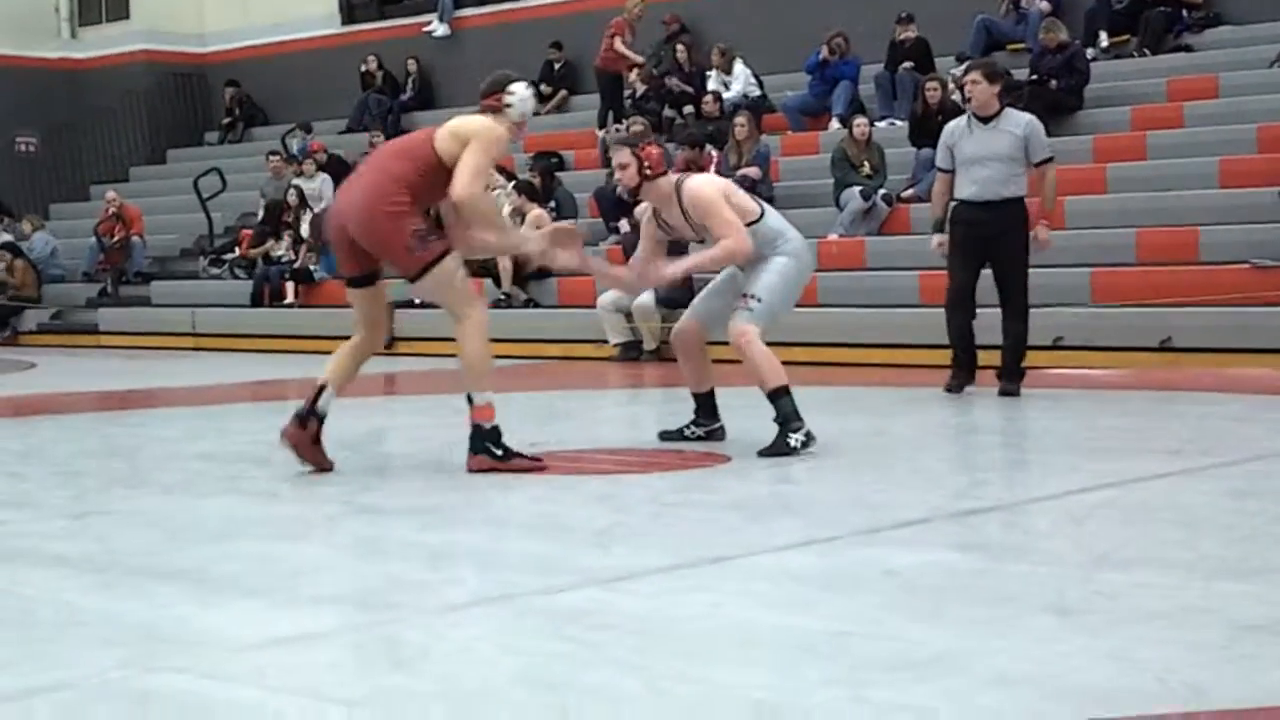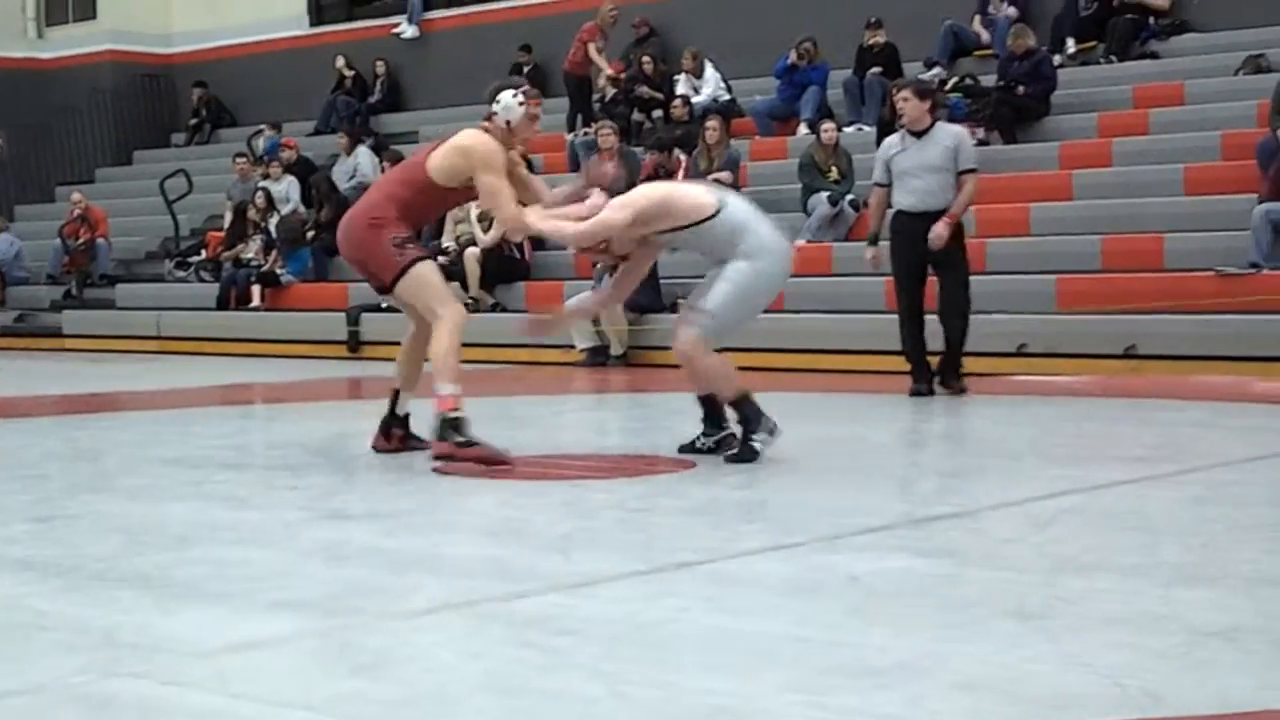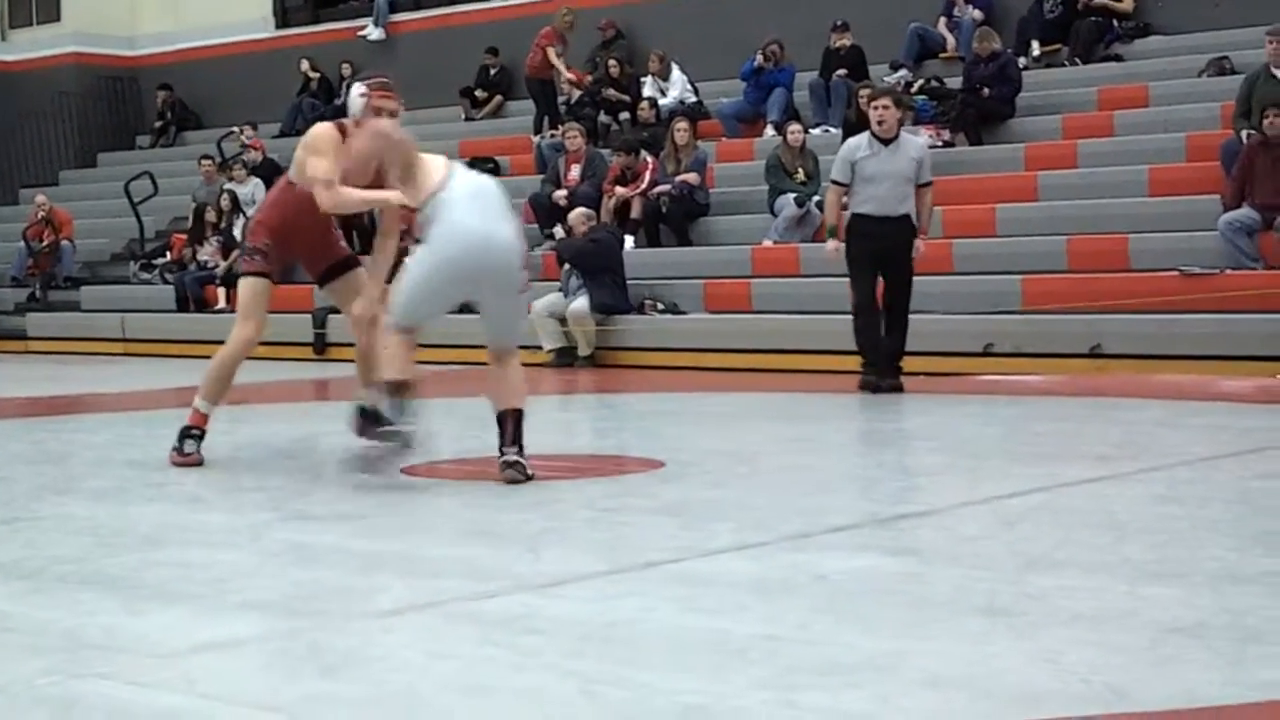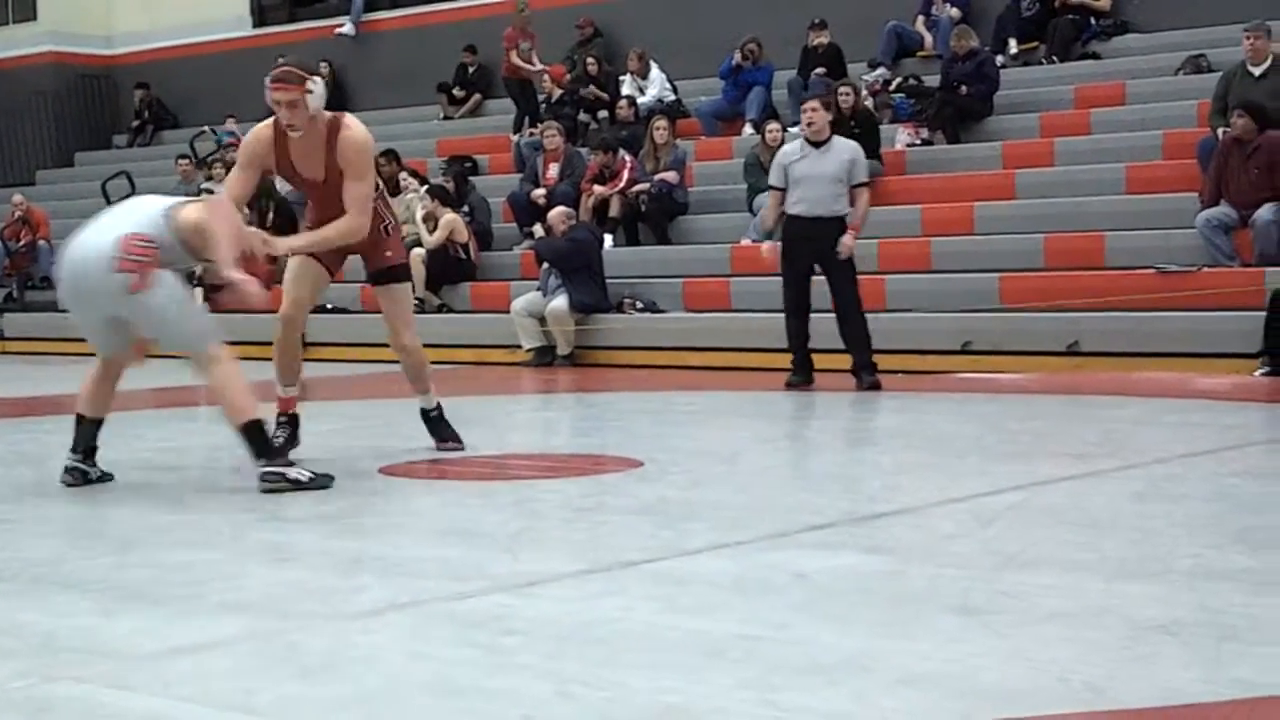
dt=0.7s
person 1, frame 1
left shoulder: (455, 138)
right shoulder: (491, 132)
left elbow: (461, 239)
right elbow: (465, 195)
left wrist: (533, 245)
right wrist: (517, 239)
left hip: (345, 210)
right hip: (383, 208)
left knee: (371, 334)
right knee: (471, 312)
left ankle: (308, 421)
right ankle: (486, 443)
person 1, frame 2
left shoulder: (500, 153)
right shoulder: (484, 148)
left elbow: (545, 202)
right elbow: (513, 221)
left wrist: (583, 186)
left hip: (361, 226)
right hip: (376, 226)
left knee: (428, 322)
right knee: (449, 315)
left ankle: (395, 426)
right ankle: (451, 430)
person 1, frame 3
left shoulder: (391, 153)
right shoulder: (323, 138)
left elbow: (399, 212)
right elbow: (328, 200)
right wrist: (386, 196)
left hip: (319, 235)
right hip: (272, 231)
left knee: (371, 320)
right knee: (245, 337)
left ankle: (368, 411)
right ankle: (193, 429)
person 1, frame 4
left shoulder: (351, 137)
right shoulder: (261, 140)
left elbow: (356, 226)
right elbow: (226, 204)
left wrist: (289, 245)
left hip: (372, 227)
right hip: (321, 225)
left knee: (405, 343)
right knee: (290, 314)
left ankle: (431, 412)
right ankle: (286, 422)
person 2, frame 1
left shoulder: (696, 191)
right shoulder: (653, 219)
left elbow: (739, 245)
right elbow: (635, 281)
left wrist: (680, 267)
right wrist: (589, 264)
left hip: (784, 255)
right hip: (748, 264)
left knee: (742, 333)
right knee: (684, 335)
left ankle: (794, 427)
right ankle: (707, 420)
person 2, frame 2
left shoulder: (636, 206)
right shoulder: (645, 235)
left elbow: (575, 233)
right elbow: (615, 293)
left wrist: (533, 218)
right wrist: (562, 316)
left hip: (759, 254)
right hip: (750, 253)
left knee: (690, 346)
right knee: (689, 339)
left ankle: (755, 426)
right ankle: (716, 431)
person 2, frame 3
left shoulder: (425, 169)
right shoulder: (488, 186)
left hip: (452, 247)
right hip: (506, 255)
left knee: (397, 329)
right knee: (504, 357)
left ankle: (399, 421)
right ankle: (512, 452)
person 2, frame 4
left shoulder: (174, 210)
right shoulder: (230, 230)
right elbow: (217, 206)
right wrist: (232, 272)
left hip: (75, 264)
right hip: (124, 264)
left knee: (113, 359)
right knee: (216, 360)
left ankle: (79, 460)
right ankle: (273, 464)
person 3, frame 1
left shoulder: (1025, 125)
right shoulder: (953, 130)
left elbow: (1047, 174)
right elbow: (943, 182)
left wrist: (1044, 221)
right wrist: (938, 227)
left hip: (1009, 217)
right hip: (966, 218)
left knee: (1014, 299)
right knee: (958, 295)
left ankle: (1010, 375)
right ankle: (962, 368)
person 3, frame 2
left shoulder: (956, 136)
right shoulder: (889, 146)
left elbow: (969, 184)
right elbow: (878, 196)
left wrist: (946, 221)
right wrist: (872, 241)
left hip: (944, 227)
right hip: (905, 227)
left knee: (956, 300)
right knee: (909, 305)
left ankle: (950, 370)
right ankle: (921, 375)
person 3, frame 3
left shoulder: (918, 148)
right shoulder: (852, 148)
left elbow: (924, 194)
right elbow: (834, 194)
left wrist: (921, 234)
right wrist: (832, 234)
left hip: (900, 230)
right hip: (862, 229)
left knee: (898, 303)
right knee: (864, 301)
left ankle: (890, 369)
right ankle: (872, 369)
person 3, frame 4
left shoulder: (850, 150)
right shoulder: (786, 153)
left elbow: (862, 195)
right elbow: (775, 199)
left wrist: (852, 232)
right wrist: (768, 236)
left hip: (834, 230)
right hip: (796, 231)
left knee: (848, 301)
right knee: (795, 304)
left ankle: (865, 368)
right ankle: (802, 368)
